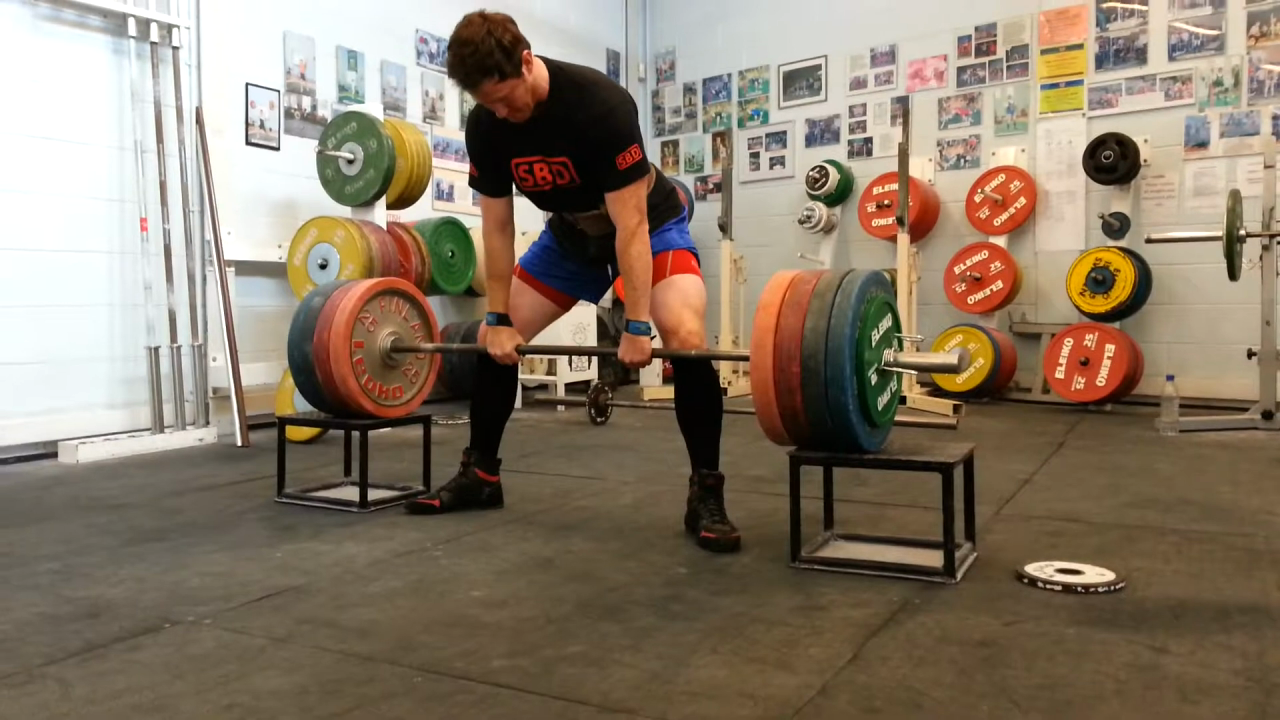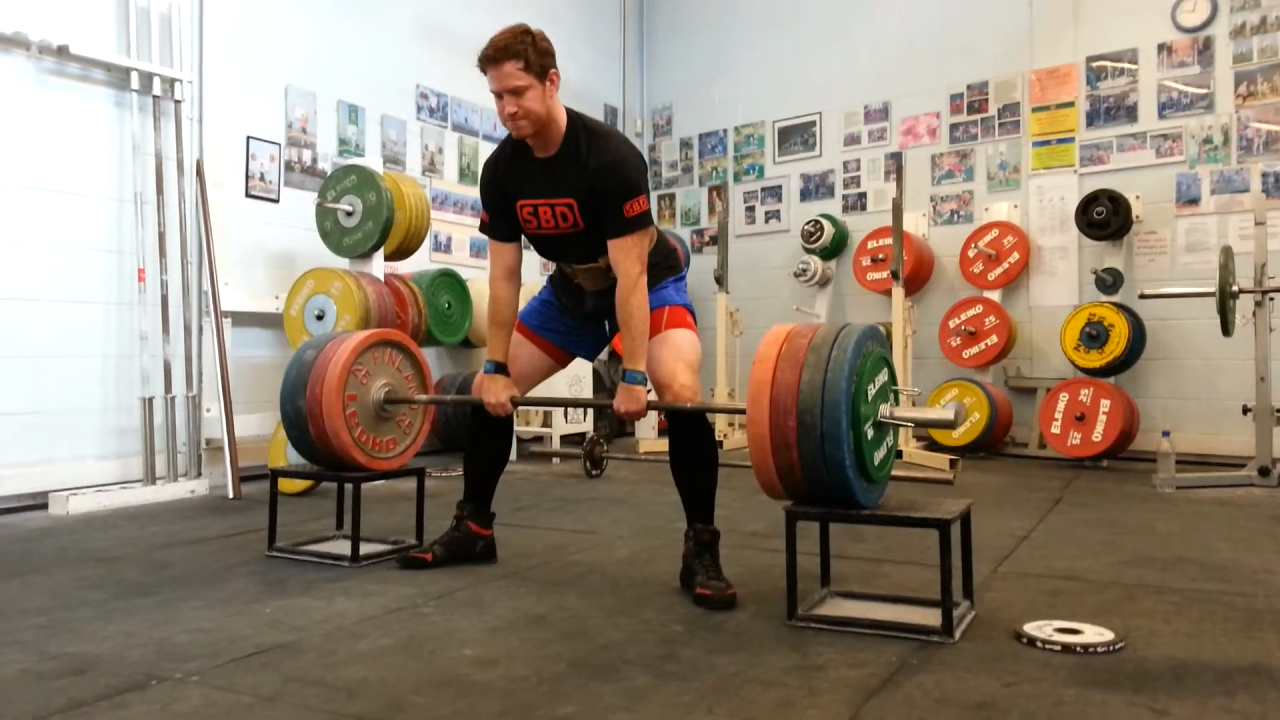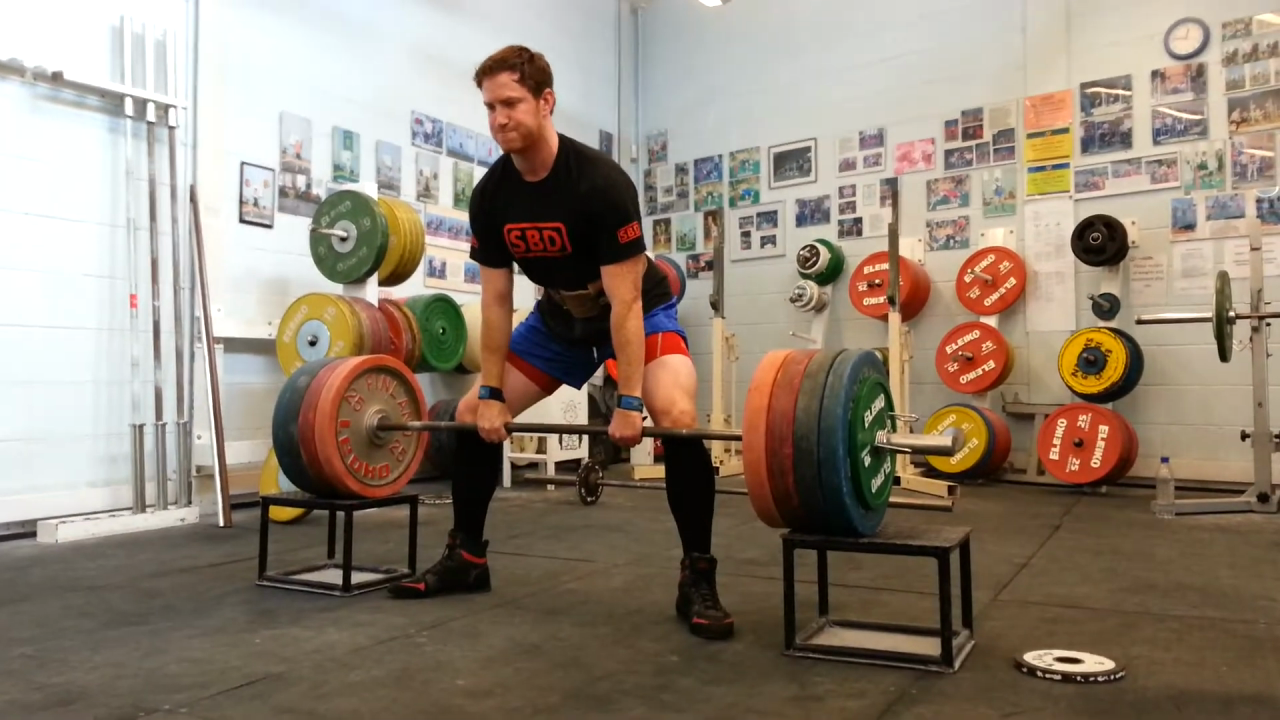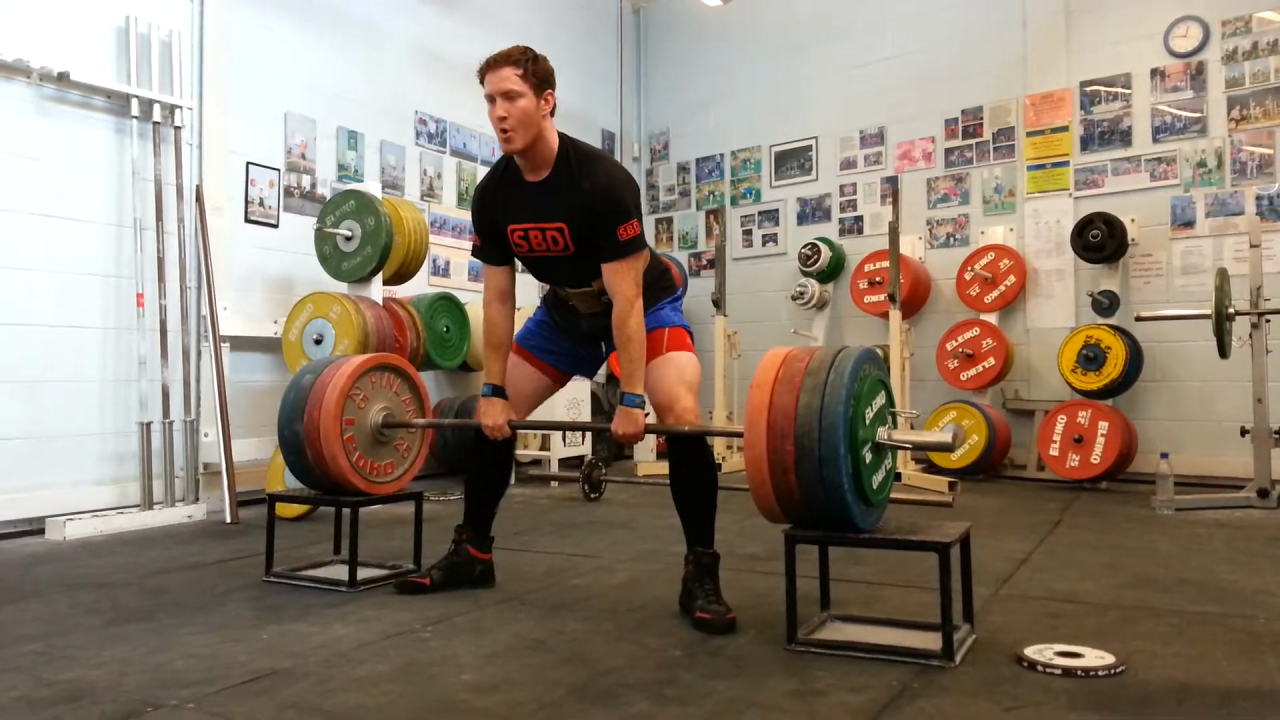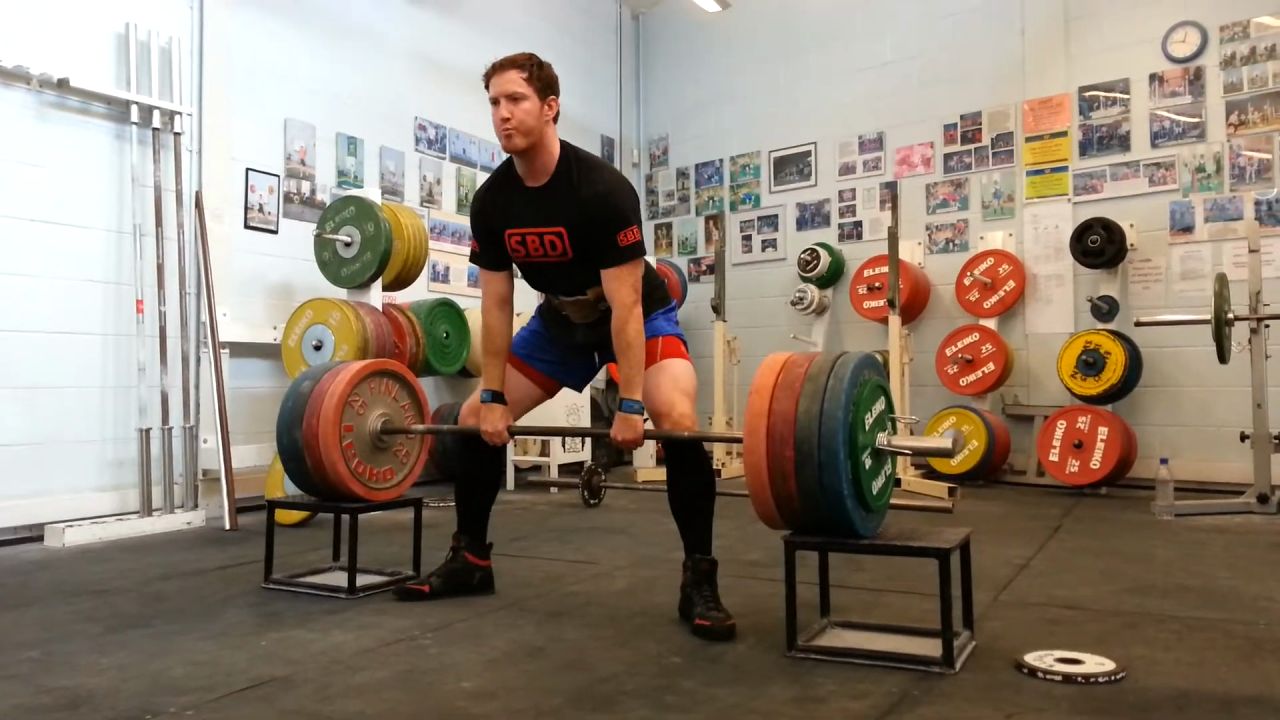
dt=1s
person 1, frame 1
left shoulder: (600, 104)
right shoulder: (484, 125)
left elbow: (631, 224)
right elbow: (497, 227)
left wrist: (637, 326)
right wrist: (498, 319)
left hip: (650, 224)
right hip: (570, 232)
left knee: (686, 336)
right knee: (495, 339)
left ankle: (706, 494)
right ankle: (480, 474)
person 1, frame 2
left shoulder: (611, 157)
right shoulder: (501, 169)
left elbow: (631, 275)
right elbow: (504, 273)
left wrist: (633, 377)
right wrist: (496, 367)
left hip: (650, 285)
right hip: (570, 290)
left knee: (679, 391)
right knee: (488, 392)
left ankle: (701, 550)
right ankle: (474, 528)
person 1, frame 3
left shoulder: (601, 183)
right shoulder: (490, 195)
left elbow: (625, 301)
right elbow: (496, 300)
left wrist: (628, 404)
right wrist: (489, 394)
left hip: (640, 313)
right hip: (559, 317)
left knee: (676, 417)
right knee: (472, 415)
left ankle: (698, 580)
right ankle: (466, 557)
person 1, frame 4
left shoulder: (602, 181)
right shoulder: (492, 194)
left elbow: (627, 298)
right elbow: (498, 297)
left wrist: (630, 400)
right wrist: (494, 391)
left hip: (647, 306)
right hip: (565, 310)
left knee: (680, 415)
right knee: (489, 417)
left ankle: (701, 575)
right ankle: (472, 552)
person 1, frame 5
left shoulder: (602, 189)
right shoulder: (491, 200)
left elbow: (626, 304)
right elbow: (496, 303)
left wrist: (629, 405)
right wrist: (492, 397)
left hip: (640, 316)
right hip: (560, 320)
left knee: (676, 420)
right knee: (475, 419)
left ankle: (699, 581)
right ankle: (470, 559)
